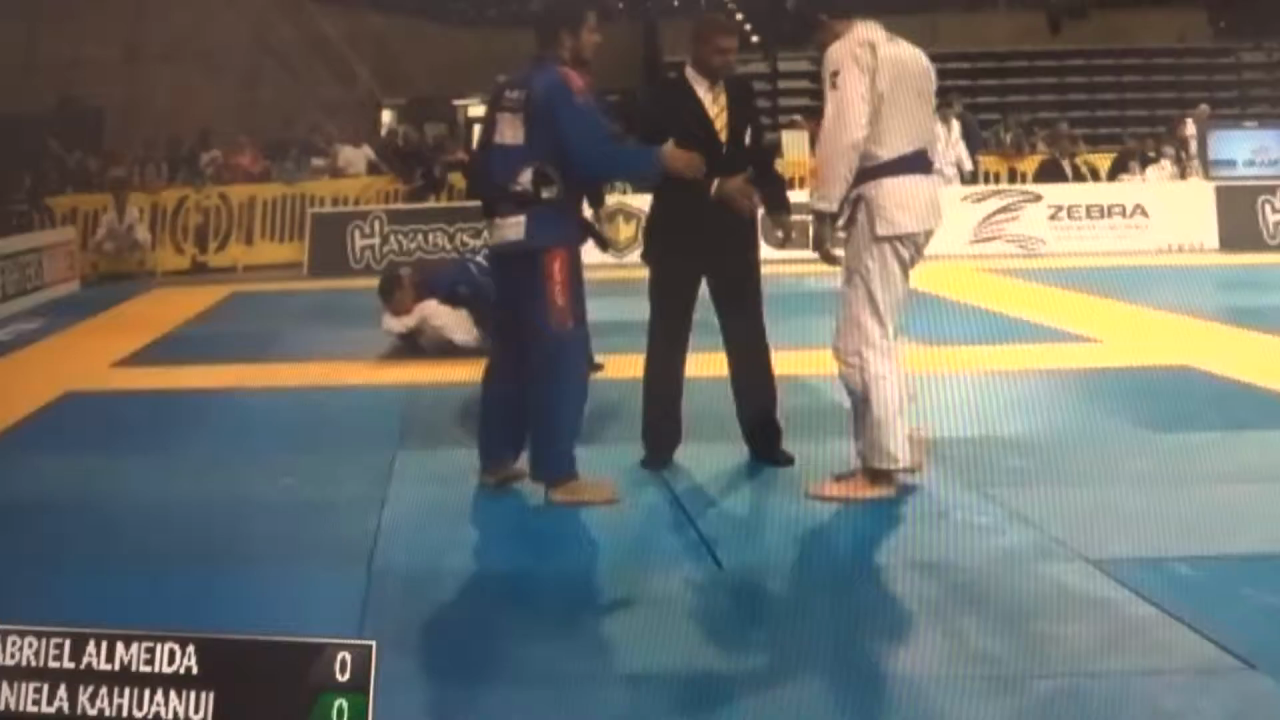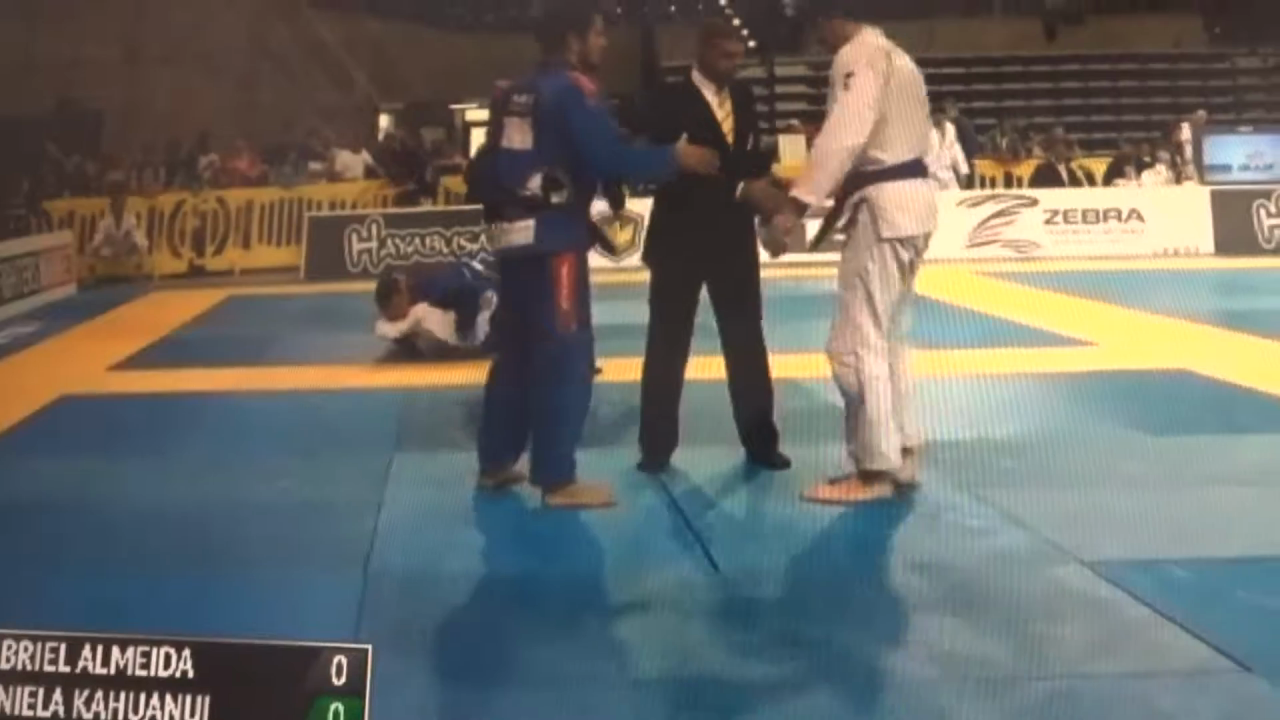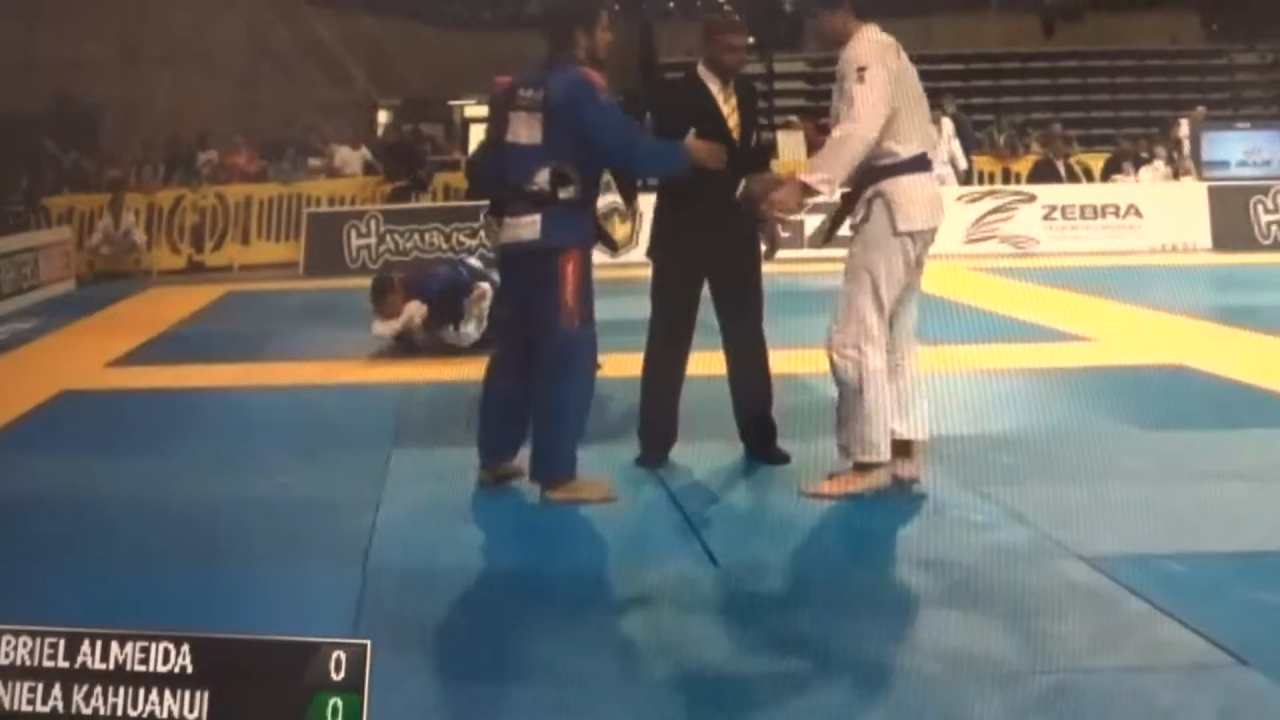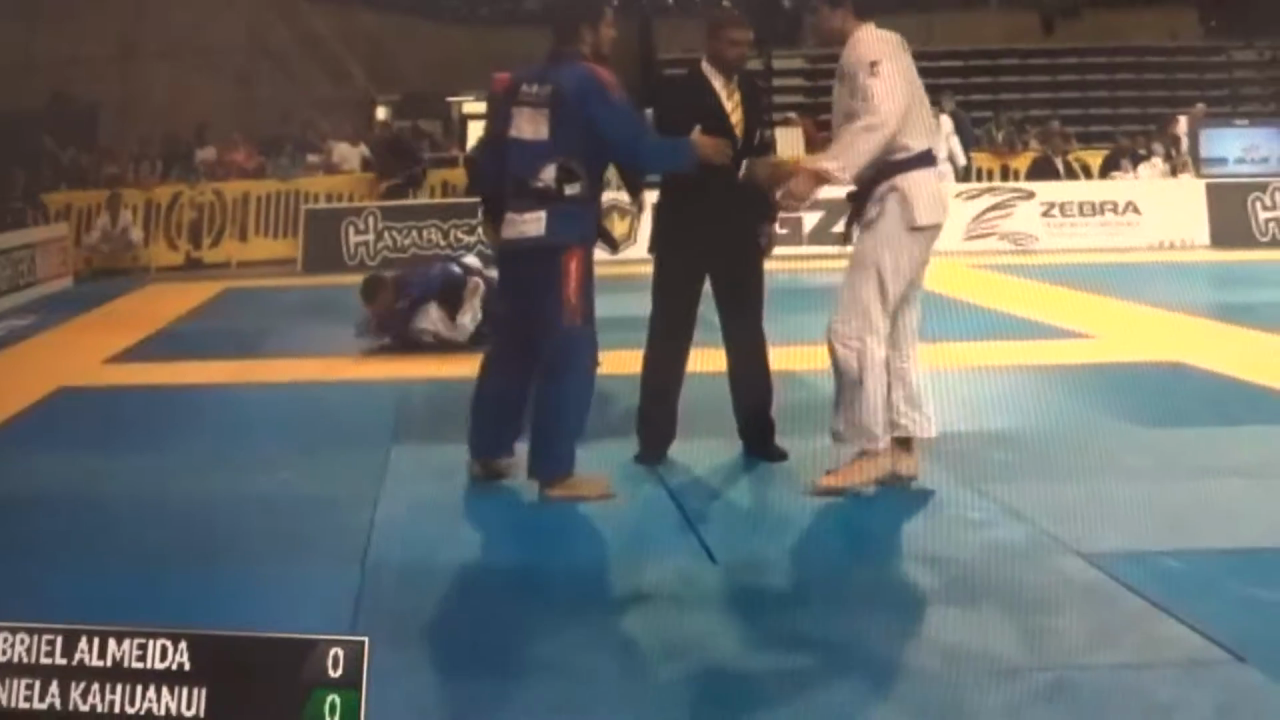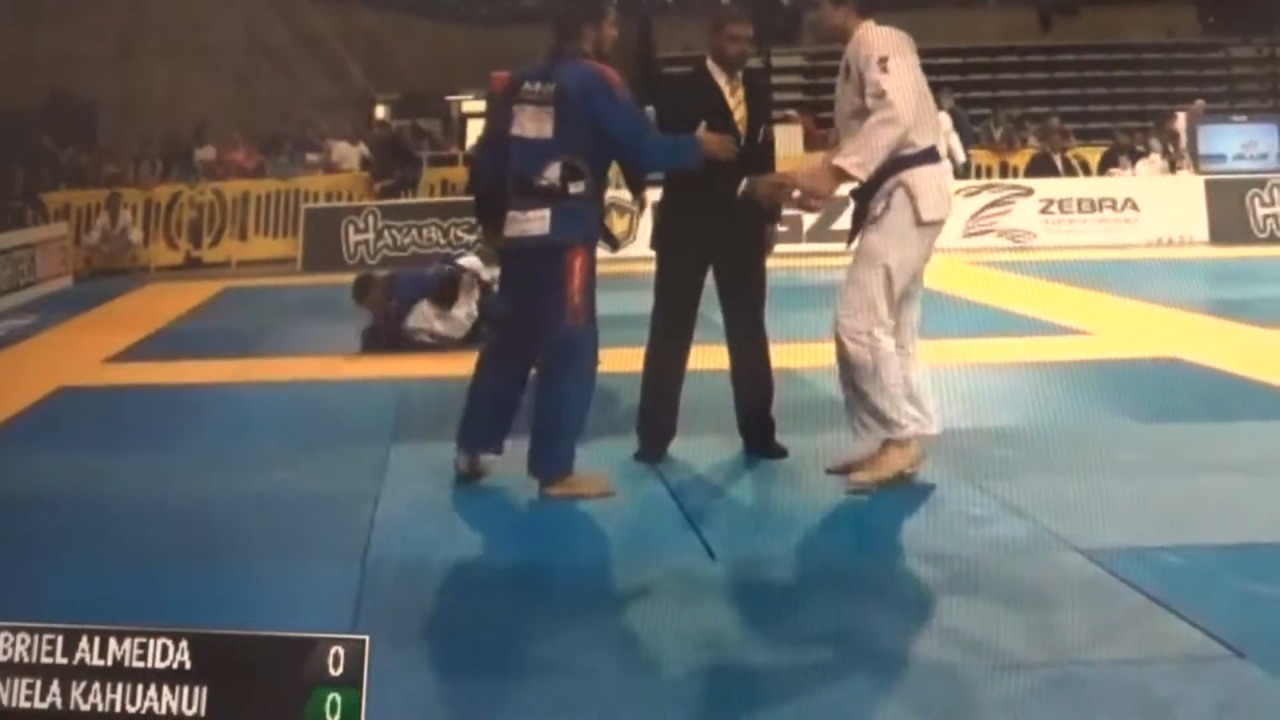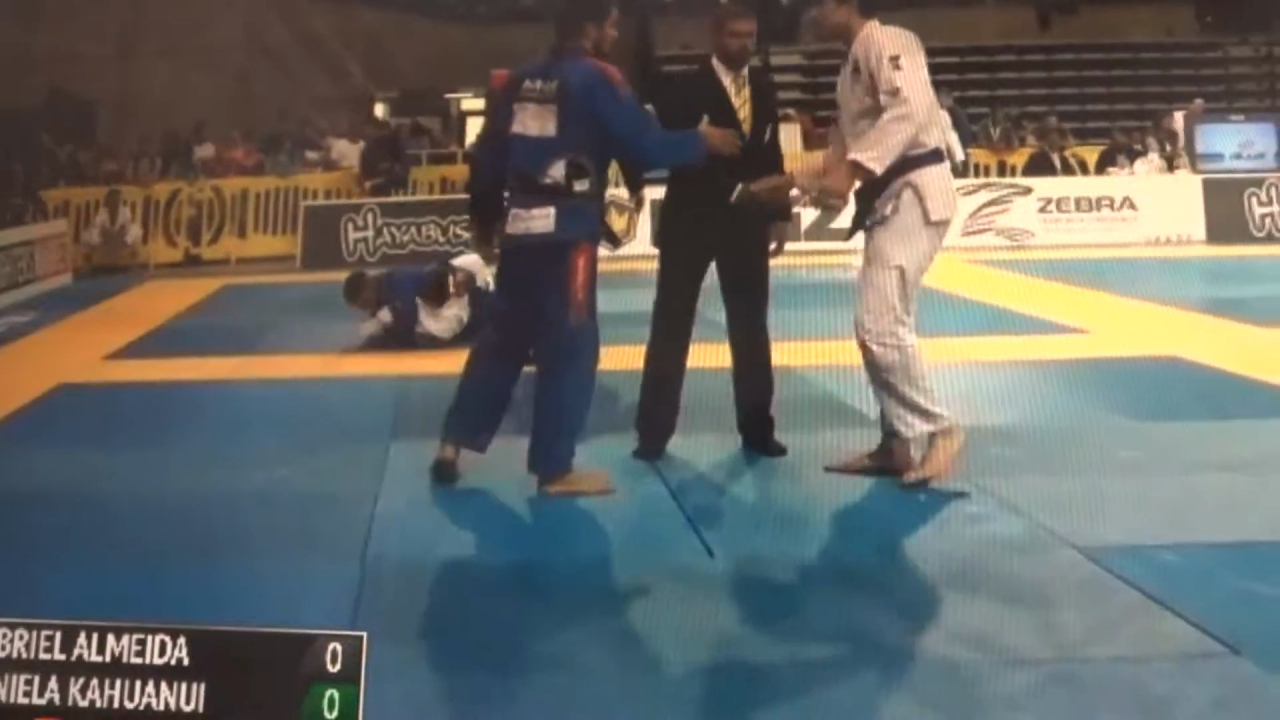
dt=0.1s
person 1, frame 1
left shoulder: (510, 90)
right shoulder: (564, 85)
left elbow: (482, 165)
right elbow: (595, 156)
right wrist: (660, 159)
left hip: (508, 233)
right hip: (547, 235)
left knee: (511, 350)
right knee: (562, 354)
left ankle: (497, 459)
right ankle: (559, 475)
person 1, frame 2
left shoulder: (515, 95)
right shoulder: (574, 89)
left elbow: (485, 170)
right elbow: (610, 158)
right wrist: (673, 157)
left hip: (514, 237)
right hip: (554, 239)
left knee: (516, 353)
right knee: (566, 358)
left ankle: (497, 461)
right ankle: (558, 479)
person 1, frame 3
left shoulder: (517, 90)
right shoulder: (583, 85)
left elbow: (487, 163)
right elbow: (627, 152)
right wrist: (686, 153)
left hip: (516, 233)
right hip: (560, 235)
left knee: (515, 348)
right knee: (568, 355)
left ankle: (495, 457)
right ankle: (557, 475)
person 1, frame 4
left shoulder: (517, 85)
right shoulder: (591, 81)
left elbow: (487, 160)
right elbow: (635, 149)
left wrist: (499, 214)
right wrist: (691, 149)
left hip: (517, 230)
right hip: (562, 232)
left knee: (512, 344)
right knee: (569, 352)
left ankle: (488, 451)
right ankle: (556, 472)
person 1, frame 5
left shoulder: (519, 83)
right shoulder: (594, 80)
left elbow: (487, 157)
right elbow: (640, 148)
left wrist: (490, 216)
right wrist: (698, 145)
left hip: (518, 228)
right hip: (564, 230)
left knee: (509, 343)
right knee: (569, 350)
left ankle: (472, 449)
right ankle: (555, 470)
person 1, frame 6
left shoulder: (519, 82)
right shoulder: (598, 78)
left elbow: (486, 155)
right elbow: (643, 145)
left wrist: (484, 217)
right wrist: (701, 140)
left hip: (519, 225)
right hip: (566, 228)
left knee: (502, 339)
right knee: (570, 348)
left ankle: (456, 441)
right ankle: (554, 467)
person 2, frame 1
left shoulder: (845, 52)
right shoulder: (910, 54)
left elbow: (843, 133)
left wrist: (822, 213)
left hip: (883, 202)
right hip: (920, 194)
left knee: (861, 342)
right knee: (875, 333)
left ankle: (882, 471)
right ankle: (892, 450)
person 2, frame 2
left shoulder: (858, 58)
right shoulder: (894, 59)
left elbow: (846, 134)
left wrist: (796, 203)
left hip: (882, 205)
right hip: (913, 199)
left knee: (856, 342)
right knee: (884, 337)
left ankle: (873, 472)
right ankle: (898, 453)
person 2, frame 3
left shoulder: (867, 50)
right shoulder: (883, 52)
left elbow: (859, 128)
left wrist: (801, 186)
right wrist: (800, 181)
left hip: (892, 203)
right hip: (903, 199)
left knee: (854, 337)
right knee: (892, 334)
left ankle: (867, 464)
right ankle: (902, 451)
person 2, frame 4
left shoulder: (872, 47)
right shoulder: (863, 53)
left elbow: (879, 119)
right elbow: (858, 129)
left wrist: (816, 175)
right wrist: (806, 169)
left hip: (900, 199)
right hip: (906, 196)
left knee: (855, 328)
right knee: (895, 330)
left ankle: (867, 451)
right ankle: (900, 446)
person 2, frame 5
left shoulder: (880, 44)
right shoulder: (856, 58)
left elbow: (895, 114)
right elbow: (852, 144)
left wrist: (834, 173)
right wrist: (799, 179)
left hip: (910, 194)
right hip: (890, 195)
left knee: (856, 324)
right knee: (888, 323)
left ankle: (895, 438)
right ankle: (901, 439)
person 2, frame 6
left shoulder: (888, 44)
right shoulder: (857, 59)
left elbow: (908, 110)
right elbow: (849, 143)
left wrist: (851, 170)
right wrist: (790, 181)
left hip: (913, 194)
right hip: (893, 196)
left knee: (879, 326)
right knee: (888, 324)
left ankle: (938, 430)
right ankle: (896, 443)
person 3, frame 1
left shoulder: (742, 93)
right shoulder: (665, 99)
left elbow: (759, 154)
left wrist: (778, 206)
right wrist: (717, 187)
left hip: (734, 232)
right hip: (678, 235)
left knee: (749, 336)
right knee: (668, 340)
left ankle: (763, 438)
right ankle: (660, 442)
person 3, frame 2
left shoulder: (743, 98)
right shoulder: (672, 102)
right wrist: (737, 189)
left hip: (734, 236)
right hip: (679, 238)
left knee: (746, 339)
right knee: (667, 343)
left ankle: (759, 441)
right ankle: (657, 445)
person 3, frame 3
left shoulder: (747, 93)
right shoulder: (677, 97)
left wrist: (763, 215)
right wrist: (741, 188)
left hip: (736, 231)
right hip: (683, 232)
left knee: (747, 335)
right knee: (669, 338)
left ankle: (759, 437)
right ankle: (656, 441)
person 3, frame 4
left shoulder: (751, 91)
right shoulder: (681, 93)
left wrist: (765, 215)
right wrist: (742, 172)
left hip: (739, 228)
right hip: (686, 229)
left knee: (747, 332)
right knee: (669, 335)
left ankle: (757, 434)
right ankle: (655, 438)
person 3, frame 5
left shoulder: (756, 88)
right shoulder: (684, 91)
left wrist: (769, 214)
right wrist: (744, 185)
left hip: (742, 225)
right hip: (687, 225)
left knee: (748, 329)
right knee: (671, 330)
left ankle: (757, 431)
right ankle: (654, 435)
person 3, frame 6
left shoulder: (763, 87)
right shoulder: (688, 89)
left wrist: (779, 213)
right wrist: (737, 192)
left hip: (747, 223)
right hip: (691, 222)
left knee: (751, 327)
right knee: (671, 328)
left ankle: (756, 428)
right ankle: (654, 432)
